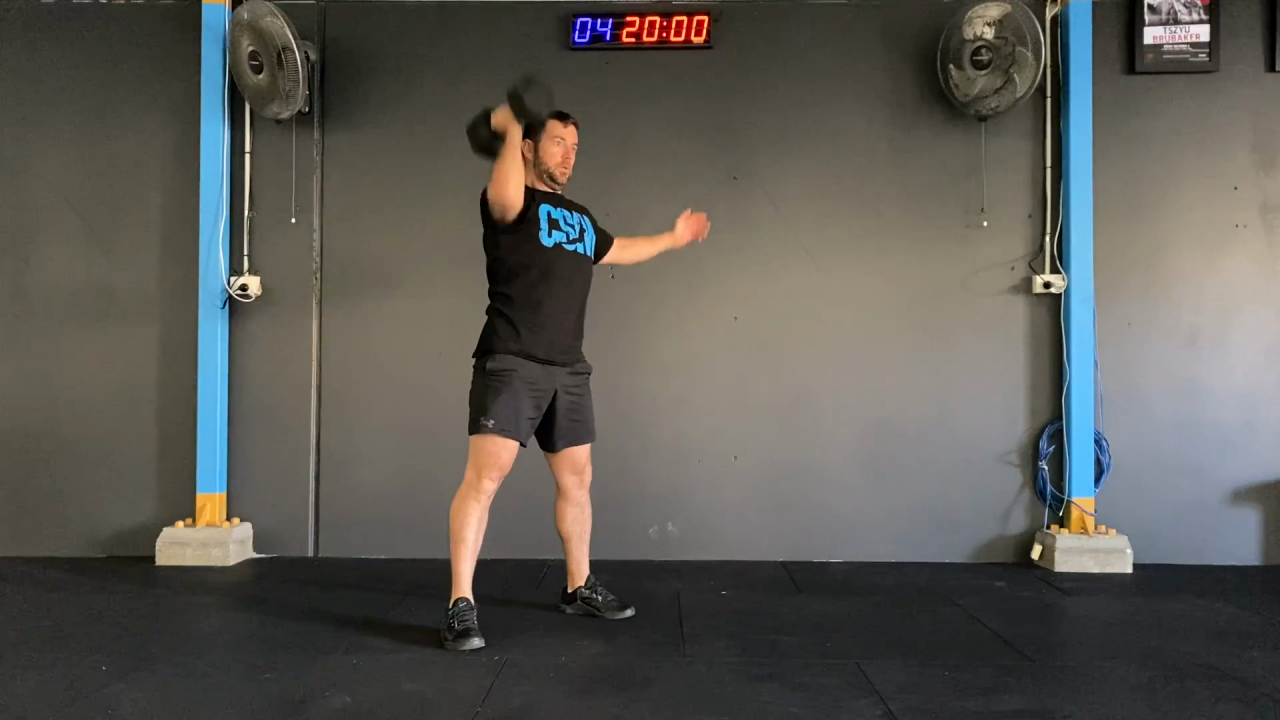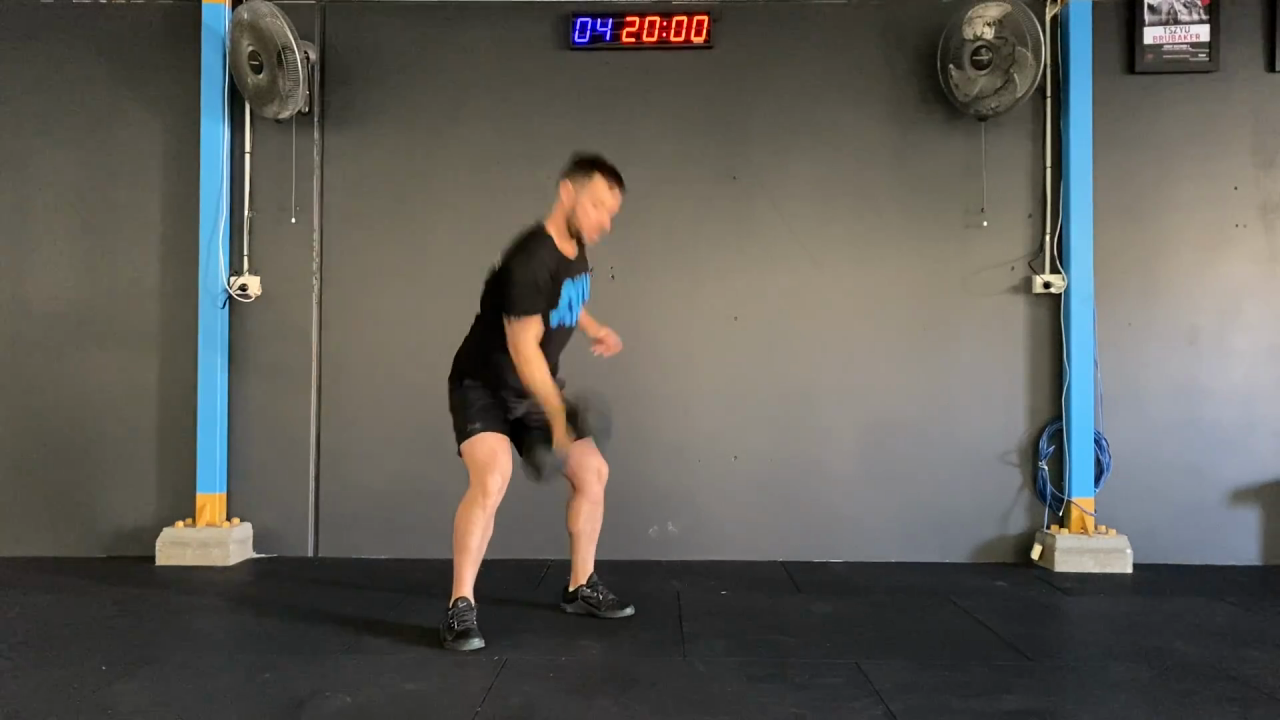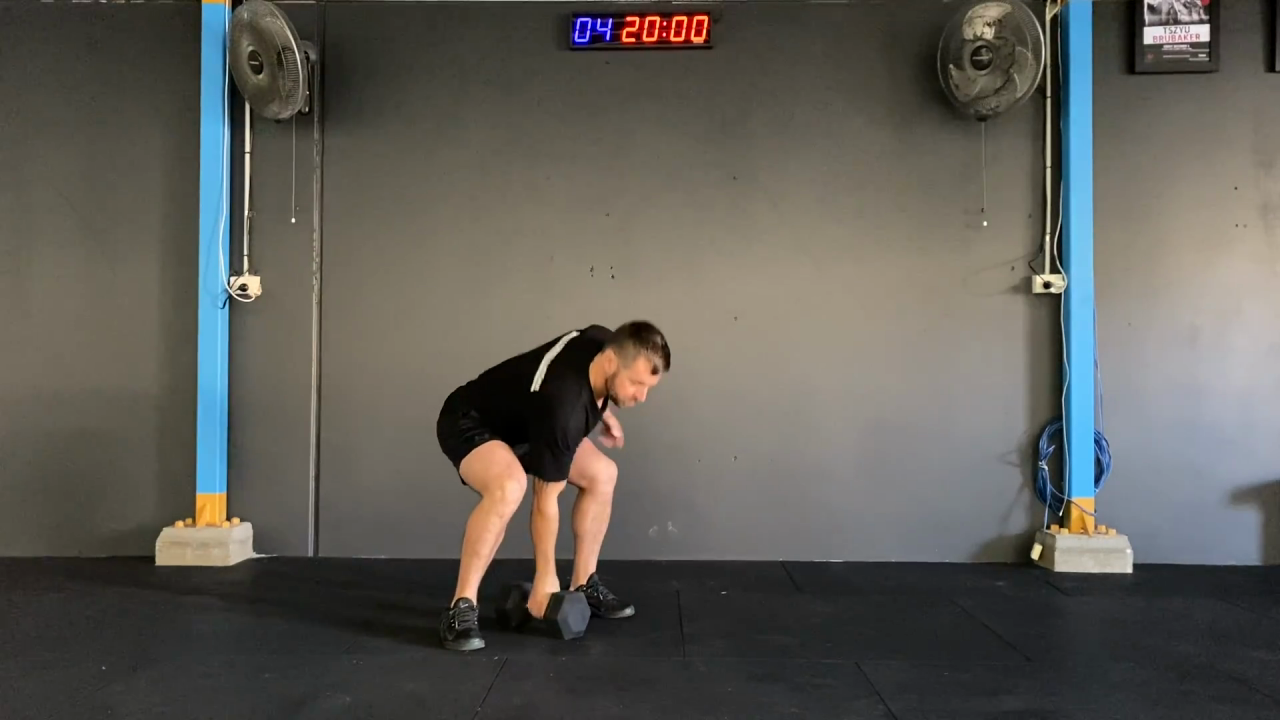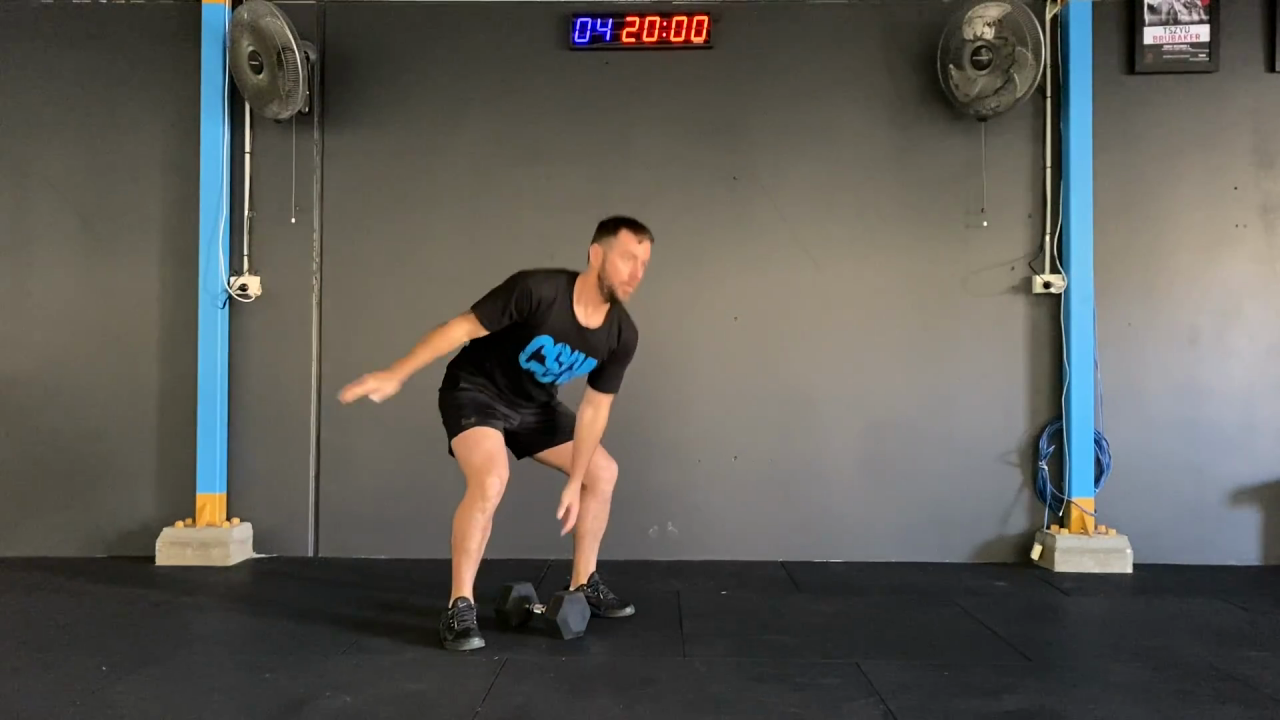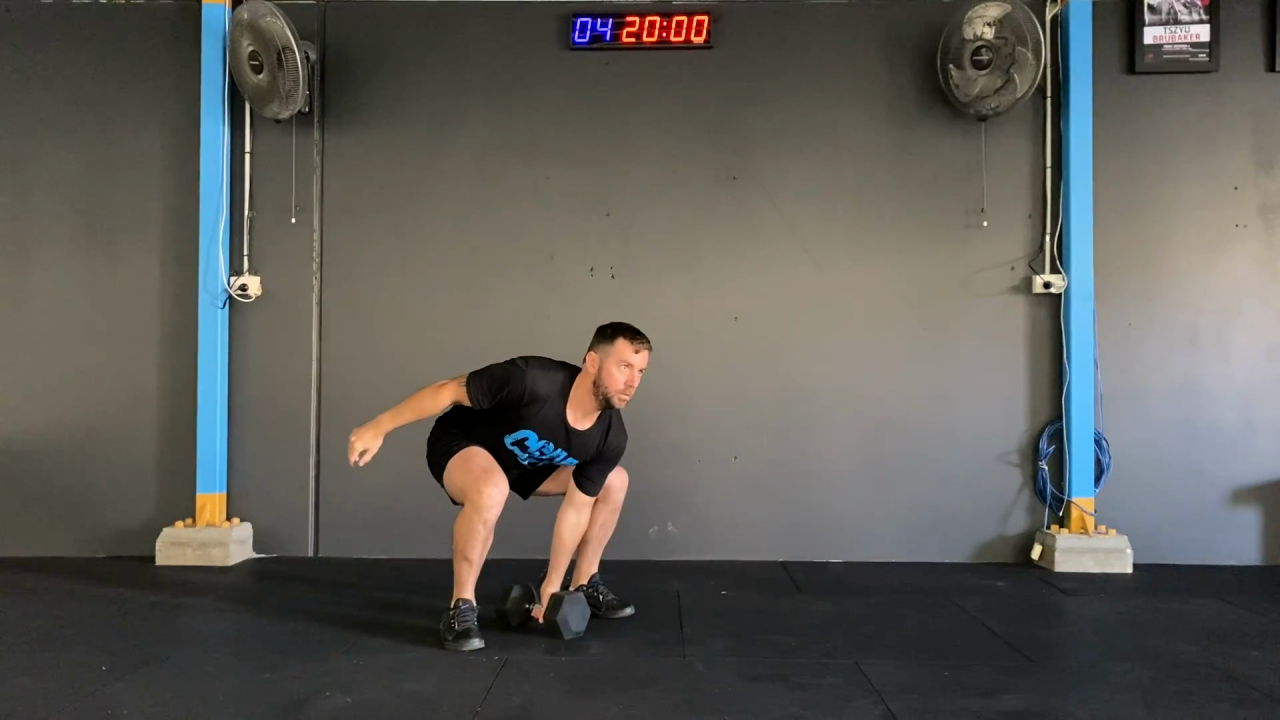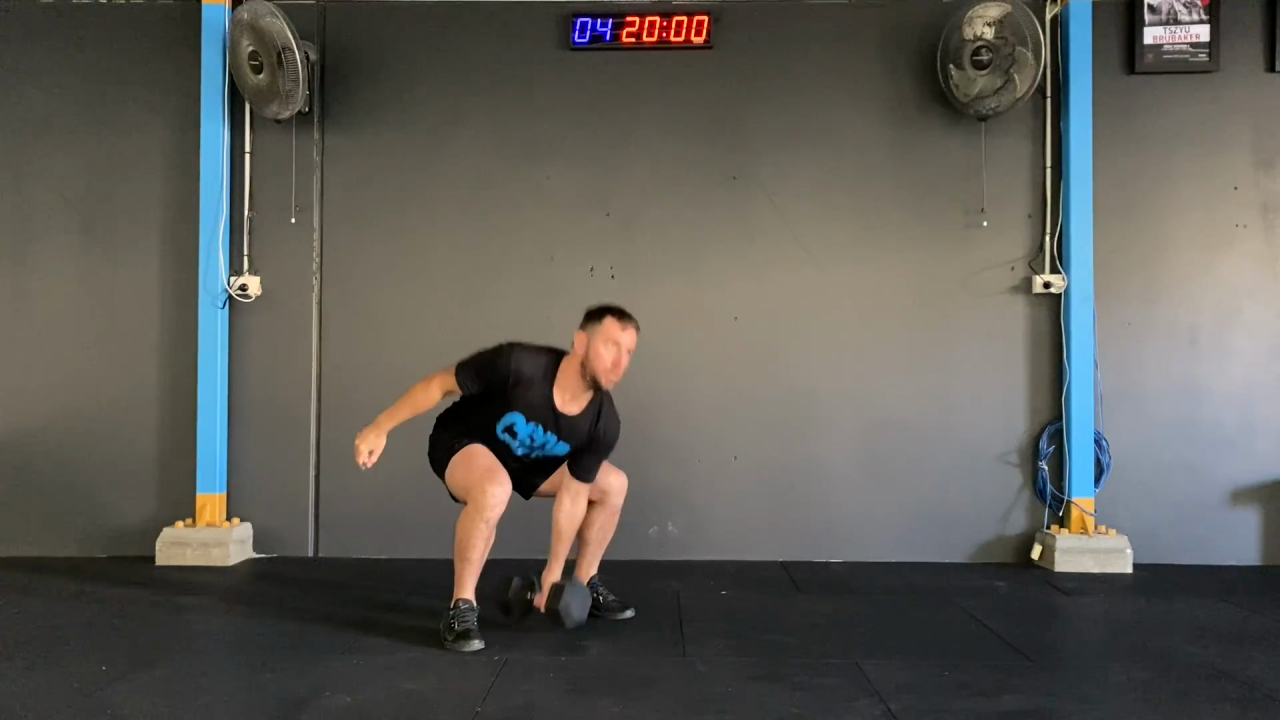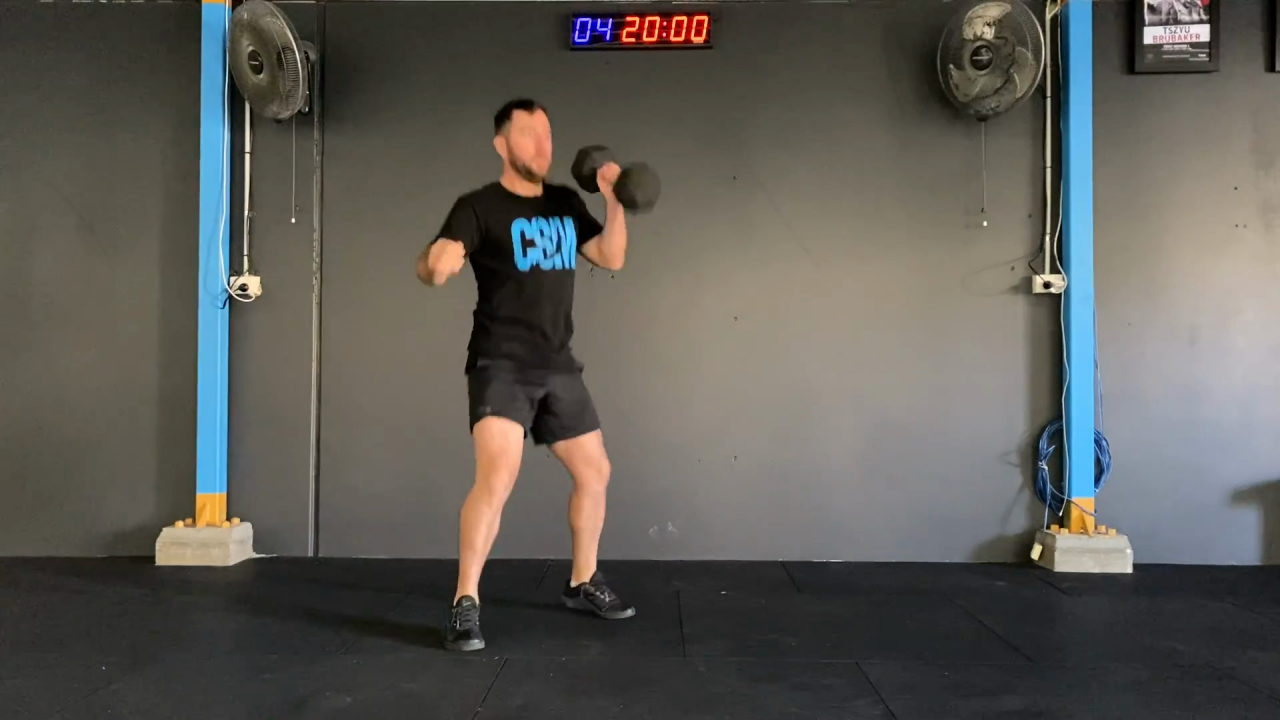
dt=0.7s
person 1, frame 1
left shoulder: (578, 214)
right shoulder: (513, 200)
left elbow: (610, 250)
right elbow: (506, 201)
left wrist: (670, 237)
right wrist: (510, 133)
left hip: (568, 367)
right hip: (511, 362)
left knee: (577, 480)
right knee: (484, 478)
left ankle: (579, 588)
right ankle: (461, 606)
person 1, frame 2
left shoulder: (575, 250)
right shoulder: (531, 261)
right elbow: (523, 349)
left wrist: (594, 330)
right wrist: (559, 417)
left hip: (533, 391)
right hip: (485, 386)
left knee: (593, 473)
right knee: (492, 481)
left ankle: (581, 586)
right ankle: (461, 605)
person 1, frame 3
left shoulder: (603, 343)
right shoulder: (563, 406)
right elbow: (545, 502)
left wrist: (606, 419)
right wrist: (545, 579)
left hip: (521, 423)
right hip: (470, 422)
left knee: (602, 474)
right knee: (510, 488)
left ankle: (583, 585)
right ankle: (461, 608)
person 1, frame 4
left shoulder: (622, 335)
right shoulder: (538, 291)
left elbow: (595, 407)
right elbow: (462, 327)
left wrist: (575, 481)
right wrist: (395, 374)
left hip: (533, 402)
right hip: (476, 389)
left knee: (603, 472)
right knee: (490, 481)
left ankle: (584, 583)
right ankle: (460, 605)
person 1, frame 5
left shoulder: (610, 438)
right shoulder: (532, 380)
left elbow: (578, 506)
right elbow: (448, 390)
left wrist: (552, 584)
right wrist: (379, 427)
left hip: (525, 461)
right hip: (460, 443)
left knee: (614, 482)
right knee: (491, 489)
left ankle: (584, 584)
right ankle: (461, 608)
person 1, frame 6
left shoulder: (602, 422)
right shoulder: (518, 366)
left elbow: (573, 493)
right elbow: (440, 383)
left wrist: (554, 573)
right wrist: (379, 429)
left hip: (523, 459)
right hip: (460, 442)
left knee: (613, 485)
right knee: (494, 489)
left ankle: (585, 585)
right ankle: (462, 608)
person 1, frame 7
left shoulder: (565, 203)
right shoulder: (480, 207)
left elbow: (612, 258)
right elbow: (433, 262)
left wrist: (613, 201)
right wrist: (438, 257)
left hip: (557, 368)
right hip: (499, 365)
left knee: (595, 471)
right knee: (498, 479)
left ankle: (584, 582)
right ankle: (464, 602)
